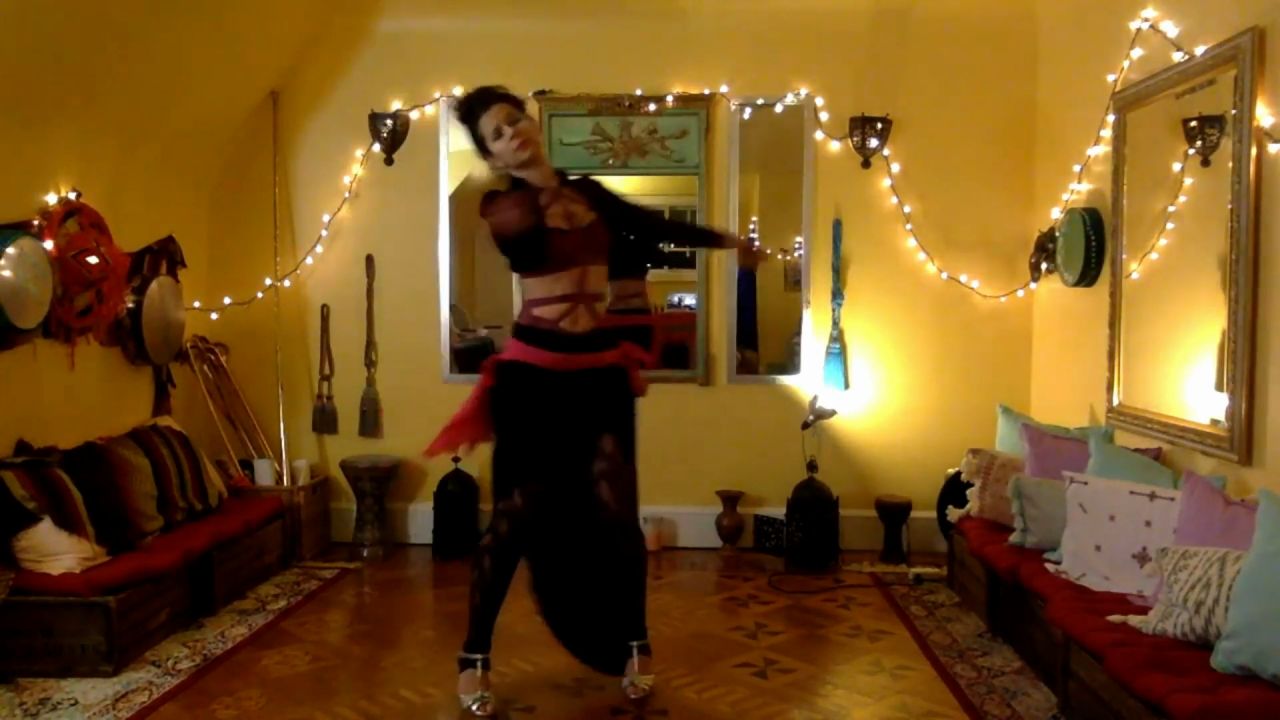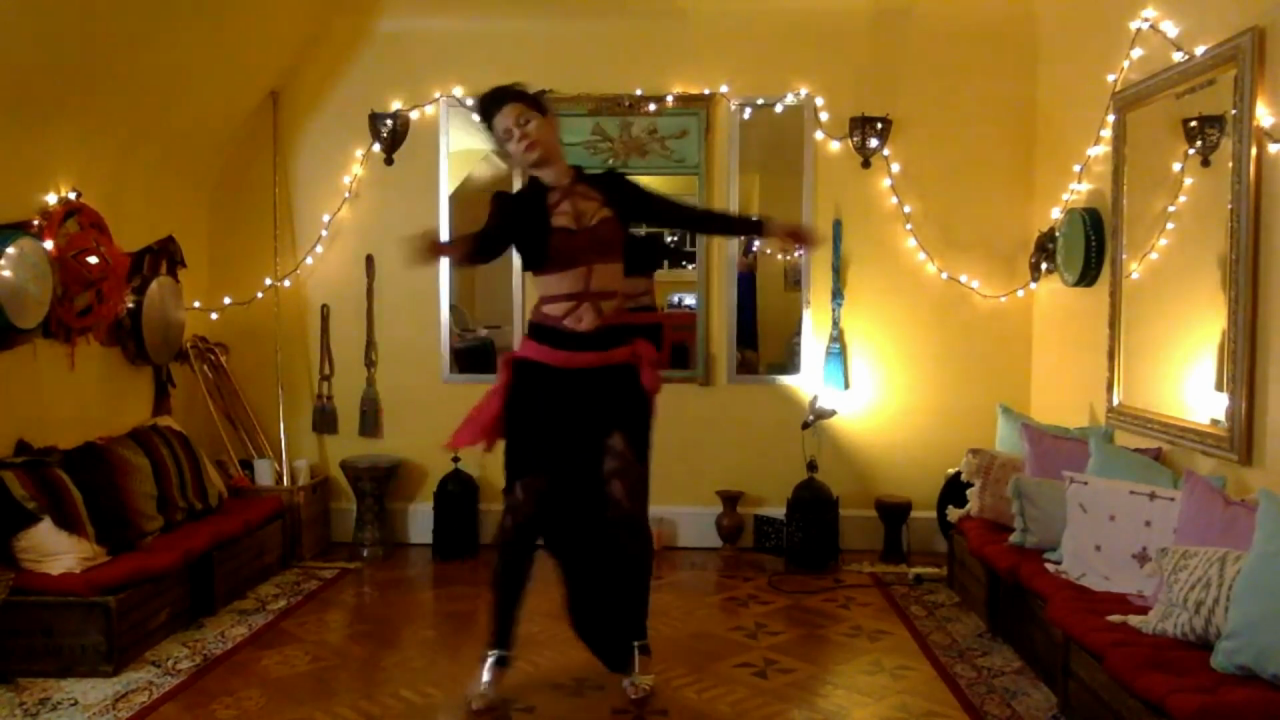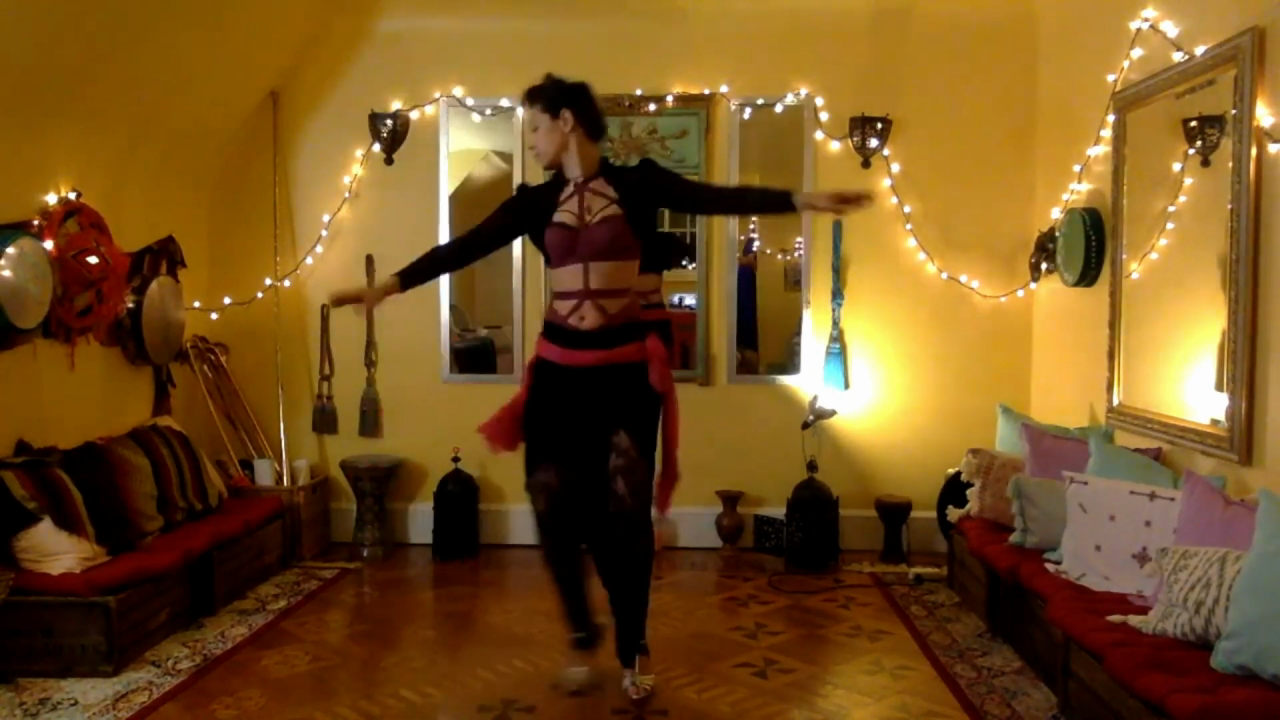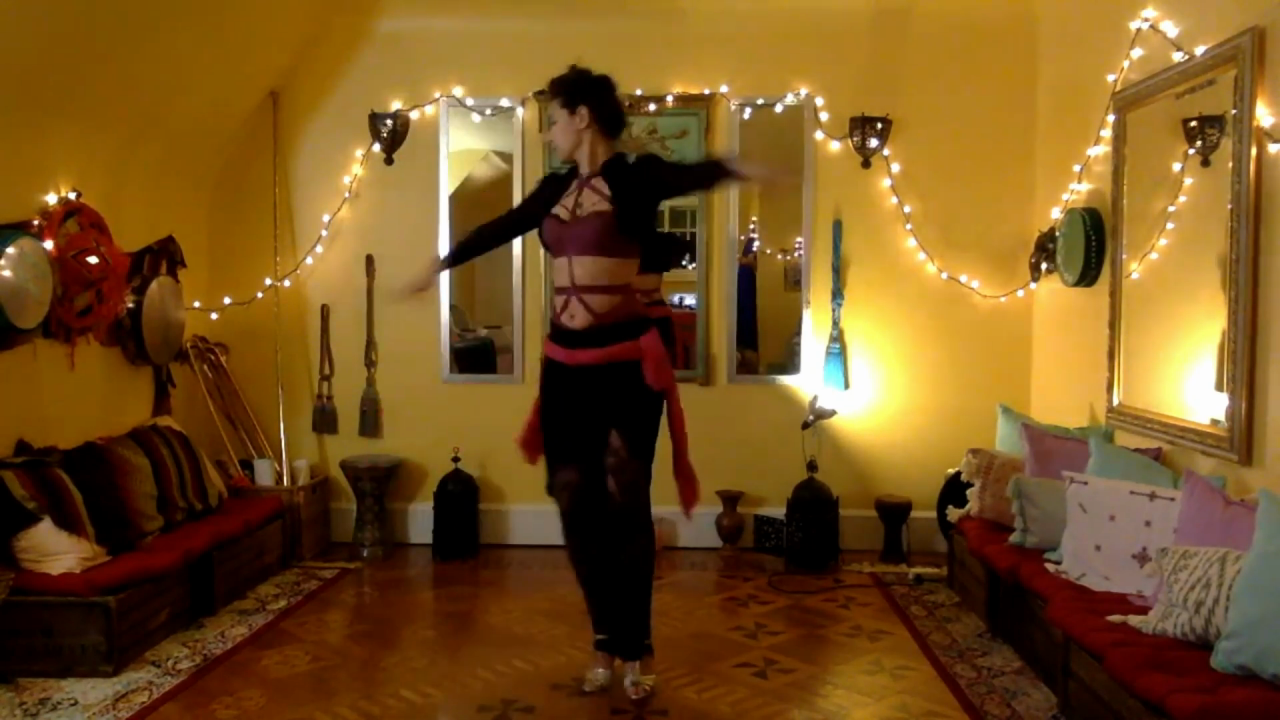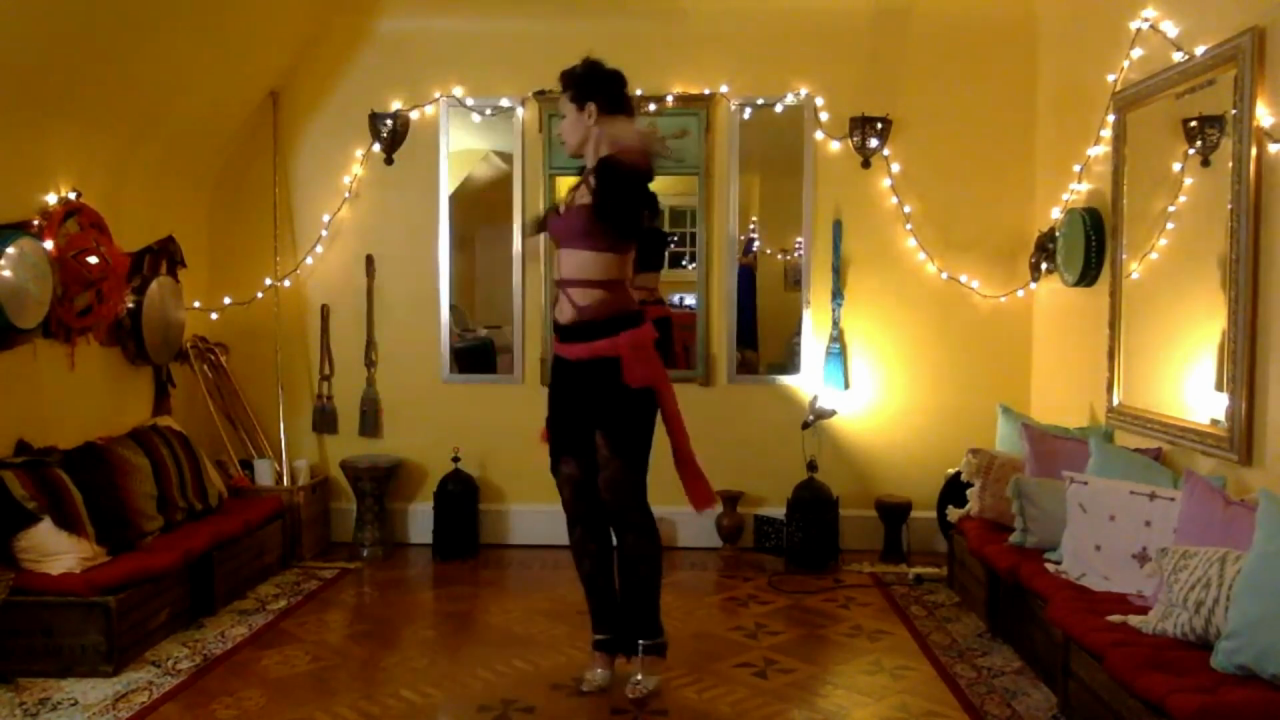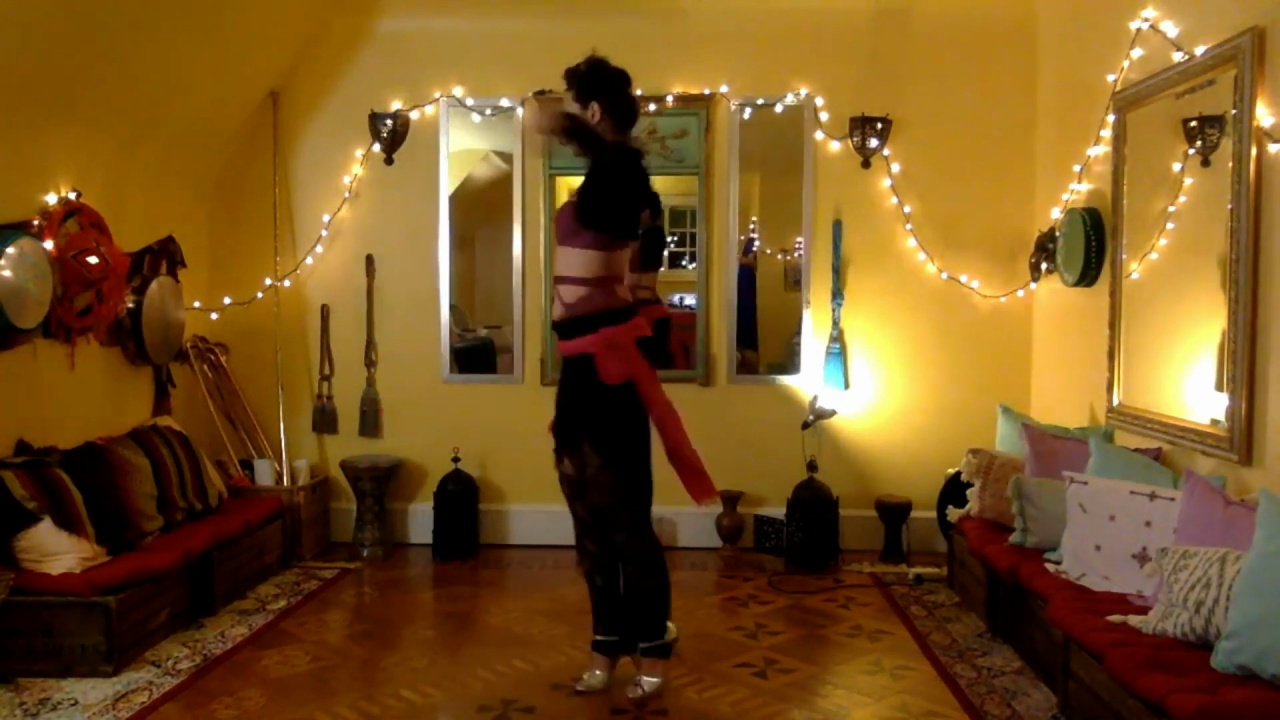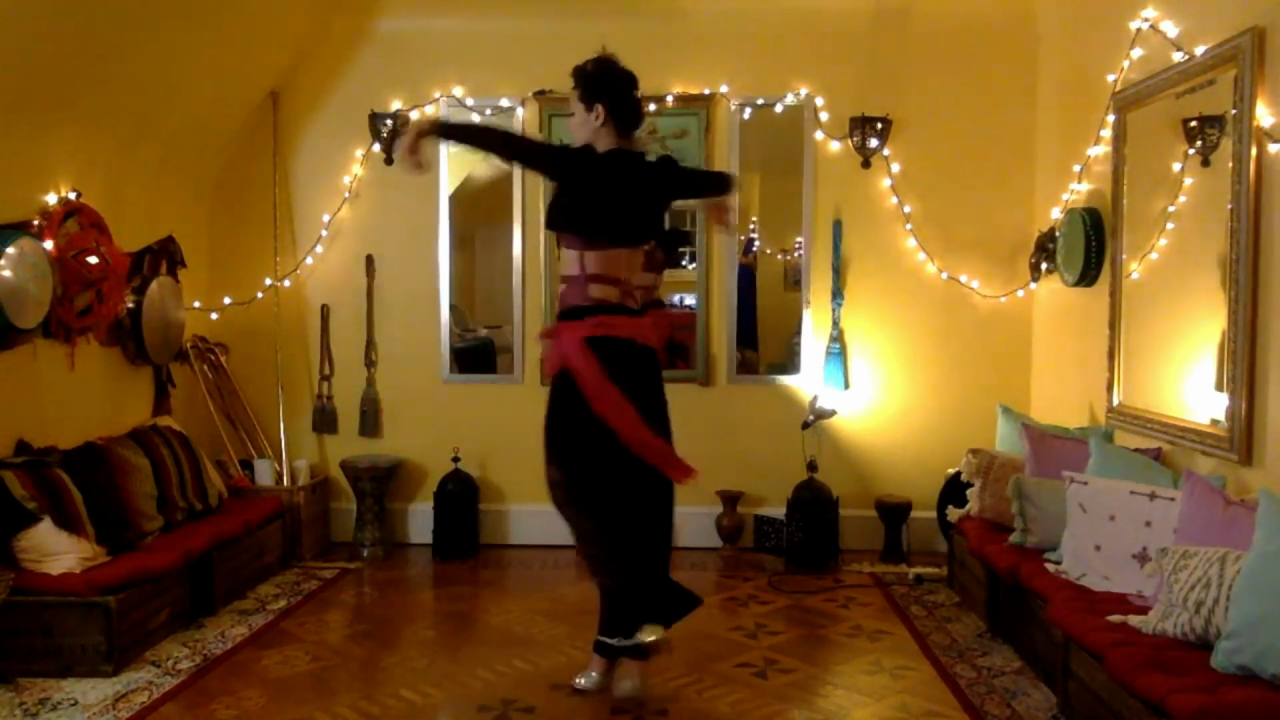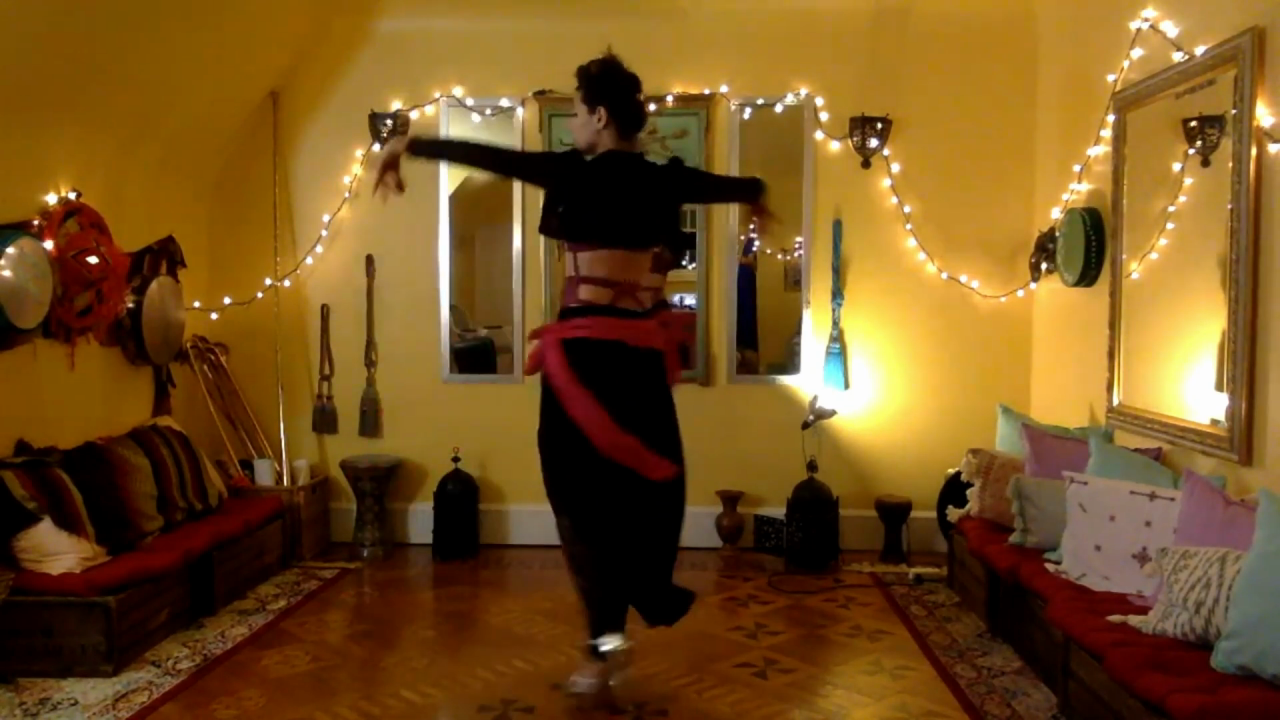
dt=0.1s
person 1, frame 1
left shoulder: (587, 192)
right shoulder: (508, 204)
left elbow: (651, 227)
right elbow: (522, 238)
left wrist: (723, 238)
right wrist: (503, 221)
left hip: (601, 369)
right hip: (536, 370)
left knee: (613, 513)
right knee: (517, 516)
left ankle: (633, 648)
right ankle: (473, 658)
person 1, frame 2
left shoulder: (609, 189)
right shoulder: (518, 205)
left elbow: (690, 215)
right elbow: (487, 246)
left wrist: (764, 228)
right wrist: (448, 253)
left hip: (616, 366)
right hip: (545, 366)
left knee: (623, 510)
right knee: (524, 510)
left ankle: (634, 648)
right ankle: (497, 651)
person 1, frame 3
left shoulder: (637, 180)
right shoulder: (536, 201)
left elbow: (717, 198)
right elbow: (469, 245)
left wrist: (801, 199)
right wrist: (390, 284)
left hip: (626, 365)
right hip: (560, 365)
left knee: (627, 508)
right knee: (553, 508)
left ankle: (634, 648)
right ankle: (584, 636)
person 1, frame 4
left shoulder: (638, 175)
right shoulder: (555, 189)
left elbow: (694, 176)
right elbow: (501, 227)
left wrist: (732, 168)
right wrist: (440, 263)
left hip: (624, 361)
right hip: (565, 359)
left knee: (622, 505)
right knee: (574, 505)
left ankle: (635, 647)
right ankle: (608, 636)
person 1, frame 5
left shoulder: (616, 172)
right shoulder: (591, 179)
left elbow: (640, 156)
left wrist: (628, 141)
left hip: (615, 354)
right hip: (570, 358)
left knee: (620, 501)
right knee: (581, 505)
left ankle: (647, 641)
right ankle: (605, 639)
person 1, frame 6
left shoulder: (614, 170)
right shoulder: (617, 174)
left elbow: (592, 139)
left wrist: (557, 119)
left hip: (604, 350)
right hip: (584, 352)
left knee: (616, 499)
right knee: (587, 502)
left ankle: (650, 638)
right ankle: (609, 639)
person 1, frame 7
left shoulder: (595, 171)
right shoulder: (656, 175)
left elbow: (518, 147)
right elbow: (716, 181)
left wrist: (438, 126)
right wrist: (718, 193)
left hip: (596, 345)
right hip: (630, 340)
left knee: (582, 492)
right knee: (621, 489)
left ankle: (626, 636)
right ankle: (637, 623)
person 1, frame 8
left shoulder: (574, 173)
right shoulder: (664, 179)
left elbow: (489, 159)
right elbow: (743, 188)
left wrist: (407, 145)
right wrist: (758, 196)
left hip: (580, 346)
right hip: (642, 344)
left knee: (572, 493)
right knee: (634, 488)
left ankle: (608, 635)
right ankle: (609, 629)
